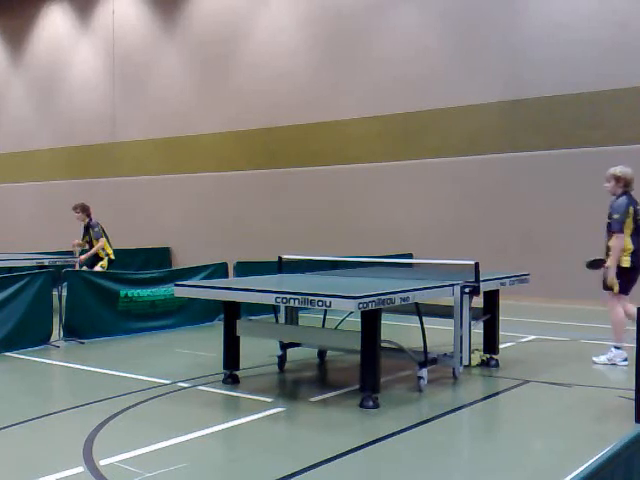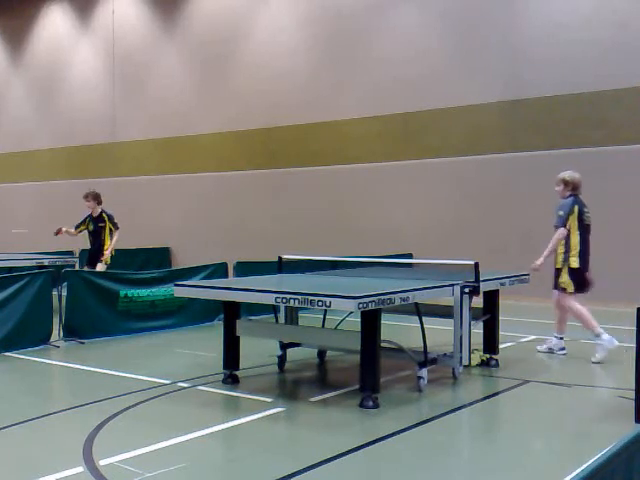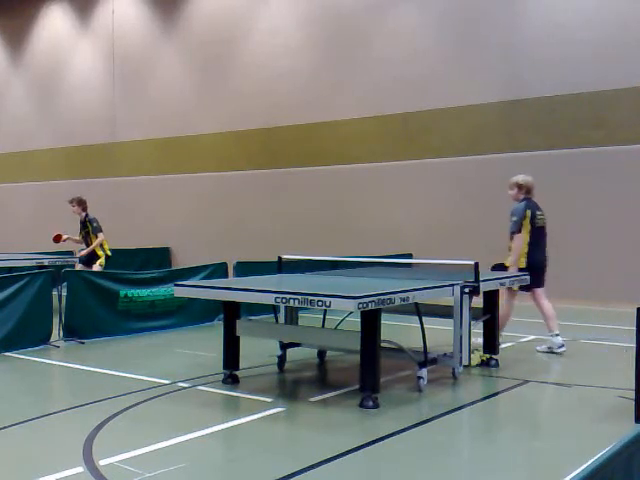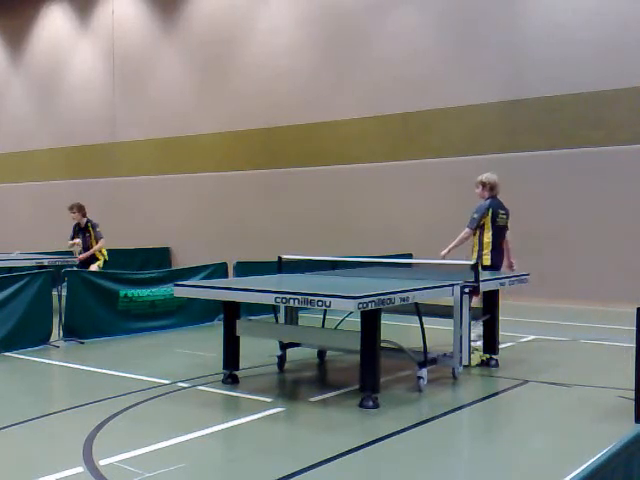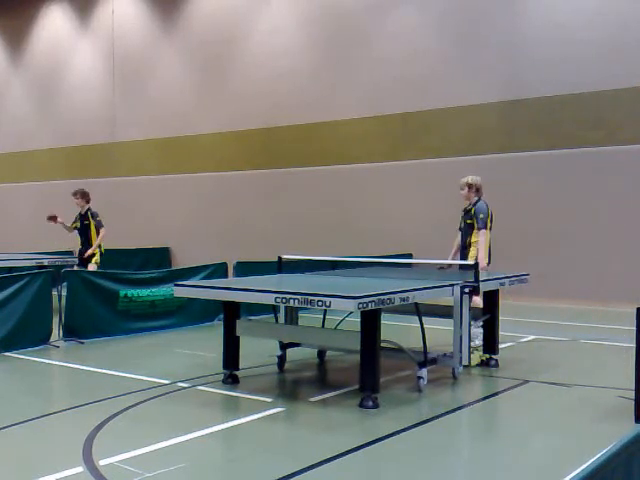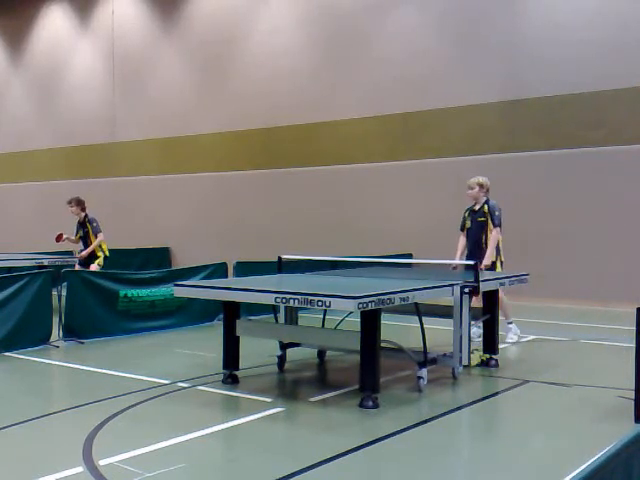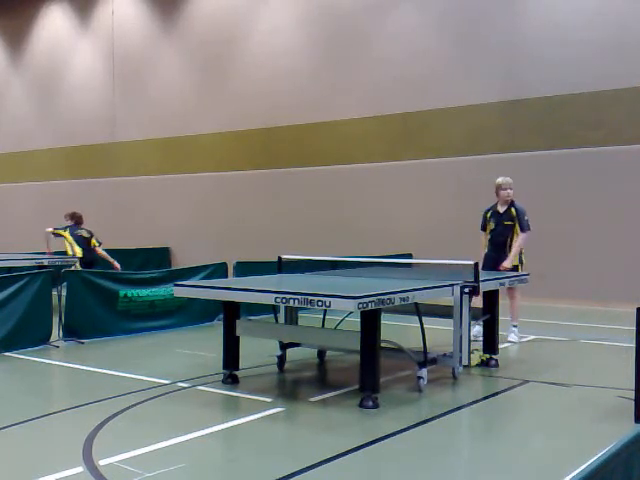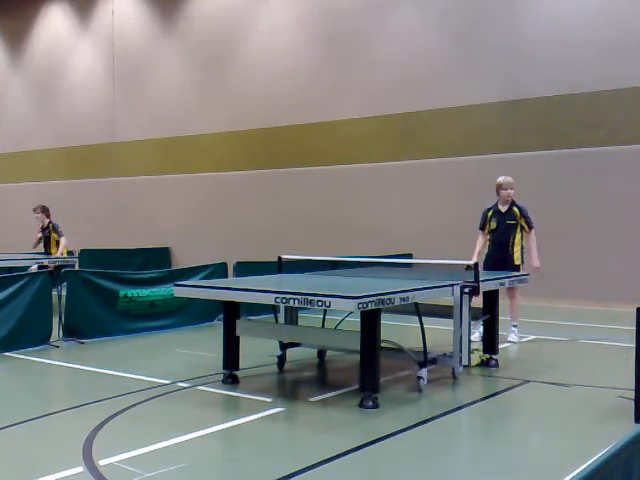
dt=0.5s
person 1, frame 1
left shoulder: (620, 204)
left elbow: (619, 237)
left wrist: (611, 266)
right wrist: (611, 256)
left hip: (622, 262)
left knee: (614, 303)
right knee: (621, 303)
left ankle: (618, 352)
person 1, frame 2
left shoulder: (567, 204)
right shoulder: (582, 206)
left elbow: (561, 233)
left wrist: (543, 258)
right wrist: (586, 267)
left hip: (570, 261)
right hip: (580, 261)
left knee: (569, 303)
right knee: (561, 300)
left ankle: (604, 338)
right ankle: (558, 342)
person 1, frame 3
left shoulder: (519, 209)
right shoulder: (537, 209)
left elbow: (518, 238)
left wrist: (513, 264)
left hip: (522, 262)
right hip: (539, 261)
left knee: (509, 298)
right knee: (540, 298)
right ankle: (556, 339)
person 1, frame 4
left shoulder: (484, 207)
right shoulder: (502, 208)
left elbow: (468, 232)
right elbow: (505, 236)
left wrist: (448, 249)
right wrist: (509, 258)
left hip: (485, 258)
right hip: (495, 258)
left knee: (487, 297)
right knee: (481, 294)
right ankle: (478, 331)
person 1, frame 5
left shoulder: (481, 207)
right shoulder: (467, 209)
left elbow: (483, 233)
right elbow: (461, 236)
left wrist: (481, 259)
right wrist: (451, 257)
left hip: (476, 258)
right hip: (468, 258)
left knee: (471, 293)
right ankle: (476, 329)
person 1, frame 6
left shoulder: (492, 207)
right shoulder: (468, 212)
left elbow: (495, 233)
right elbow: (463, 236)
left wrist: (488, 257)
right wrist: (457, 257)
left hip: (491, 258)
right hip: (473, 259)
left ankle: (511, 326)
right ankle: (478, 327)
person 1, frame 7
left shoulder: (518, 211)
right shoulder: (489, 212)
left elbow: (523, 236)
left wrist: (510, 258)
right wrist: (485, 256)
left hip: (511, 259)
right hip: (492, 258)
left knee: (512, 291)
left ankle: (514, 328)
right ankle: (481, 325)
person 1, frame 8
left shoulder: (520, 210)
right shoulder: (489, 211)
left elbow: (530, 233)
right elbow: (483, 235)
left wrist: (534, 257)
right wrist: (475, 256)
left hip: (512, 258)
right hip: (492, 258)
left knee: (512, 291)
left ankle: (514, 328)
right ankle: (481, 326)
